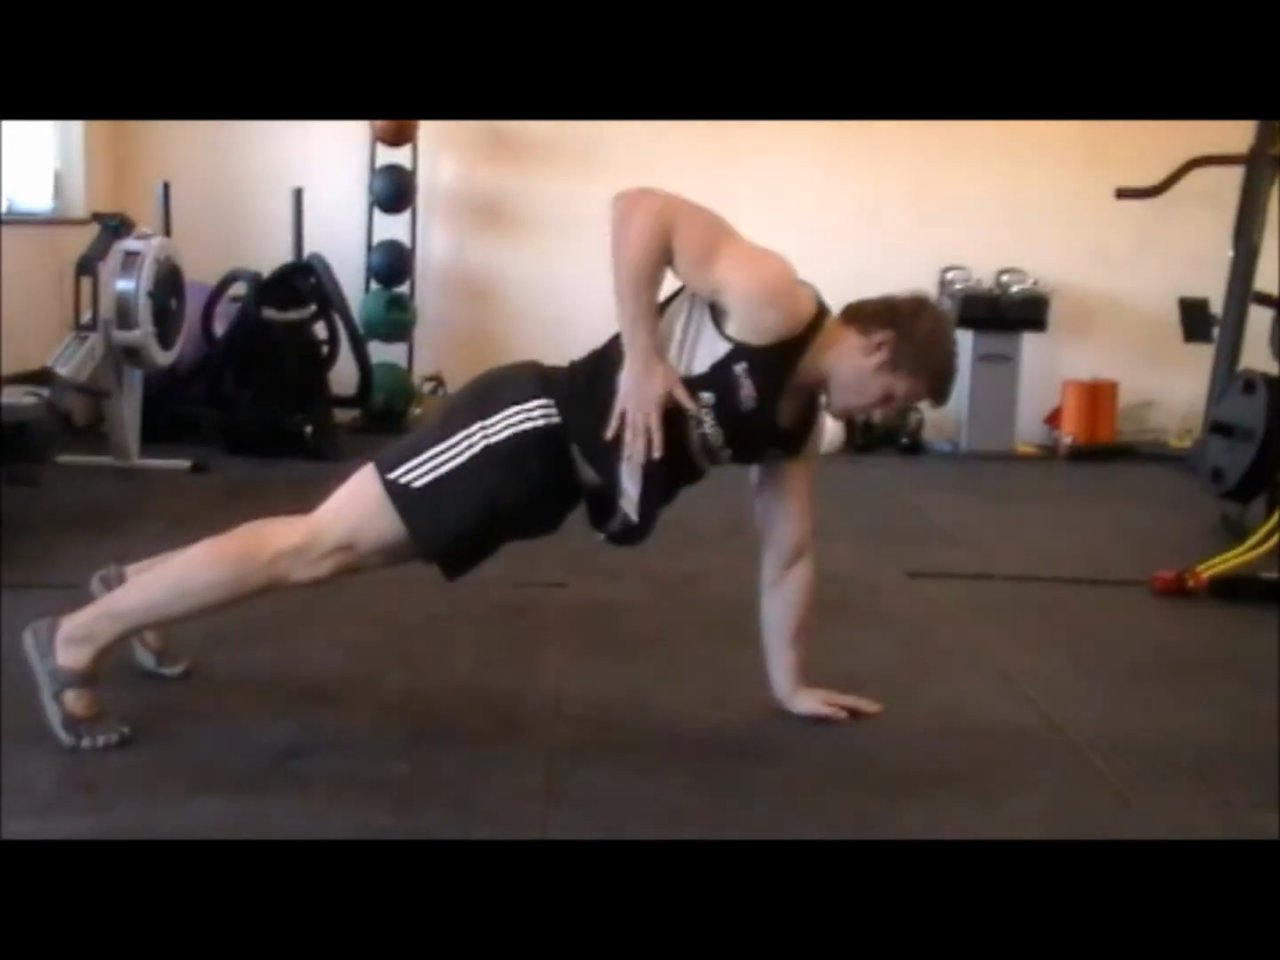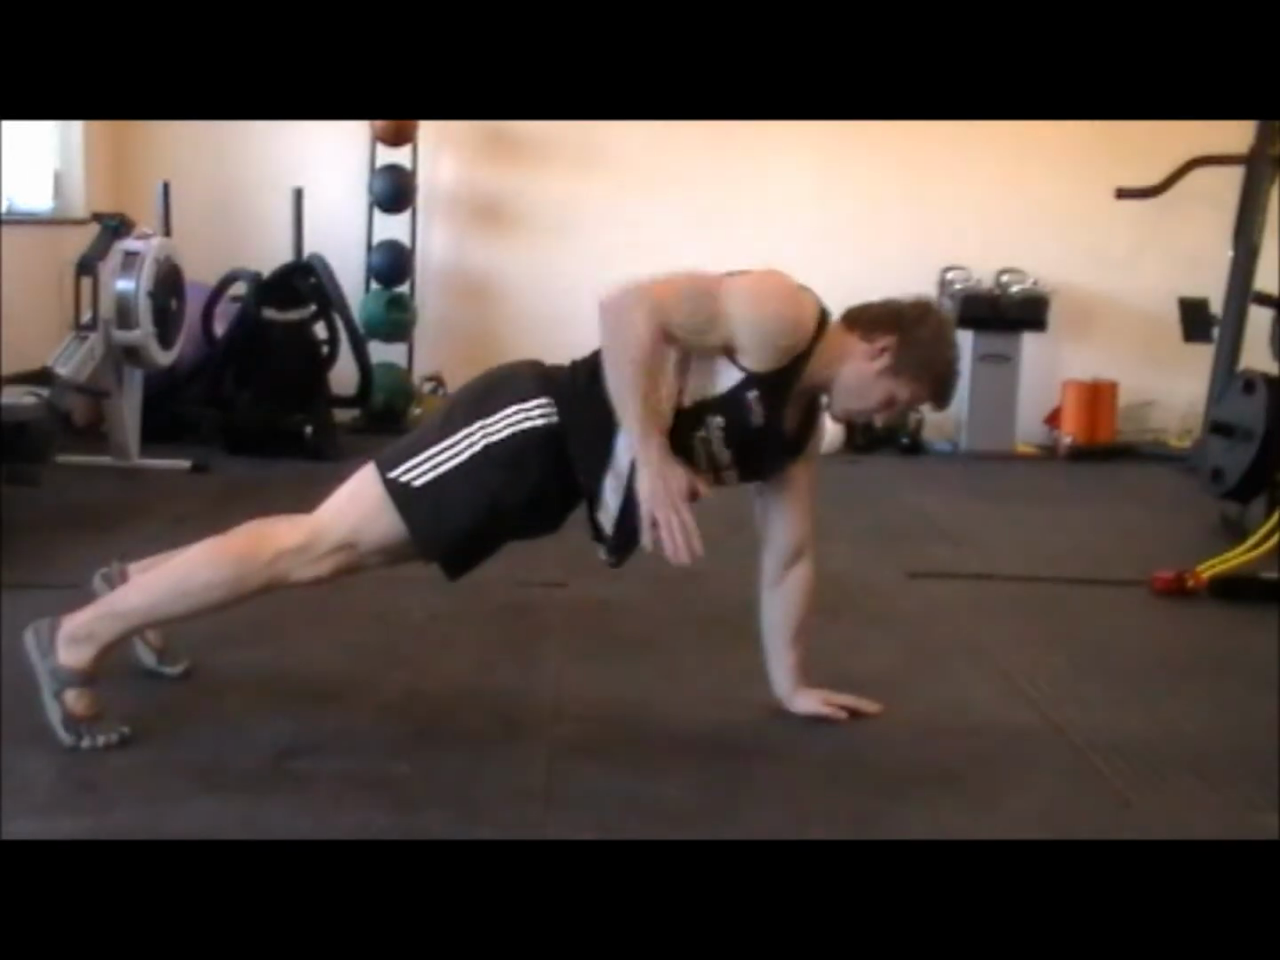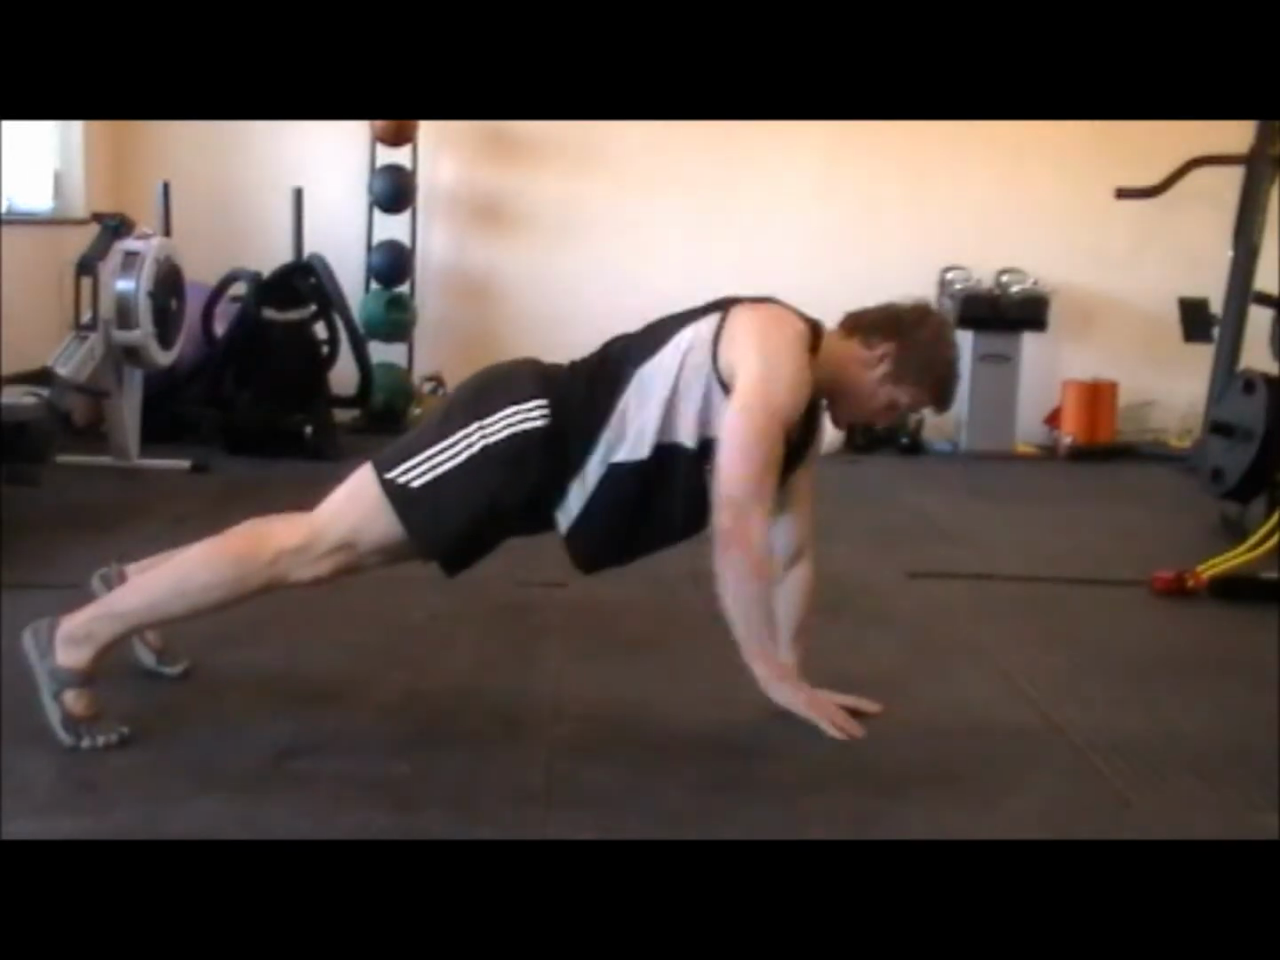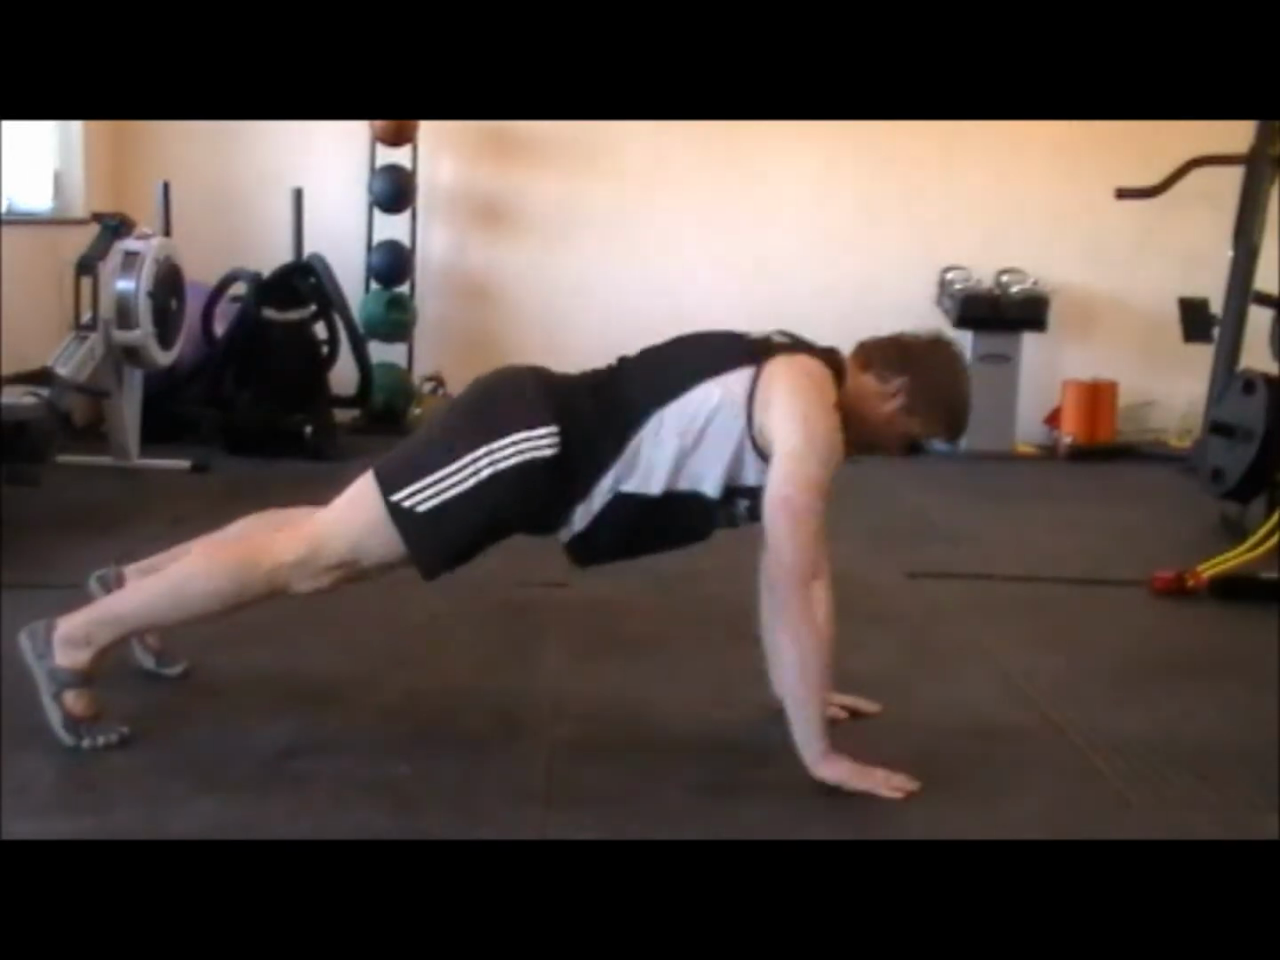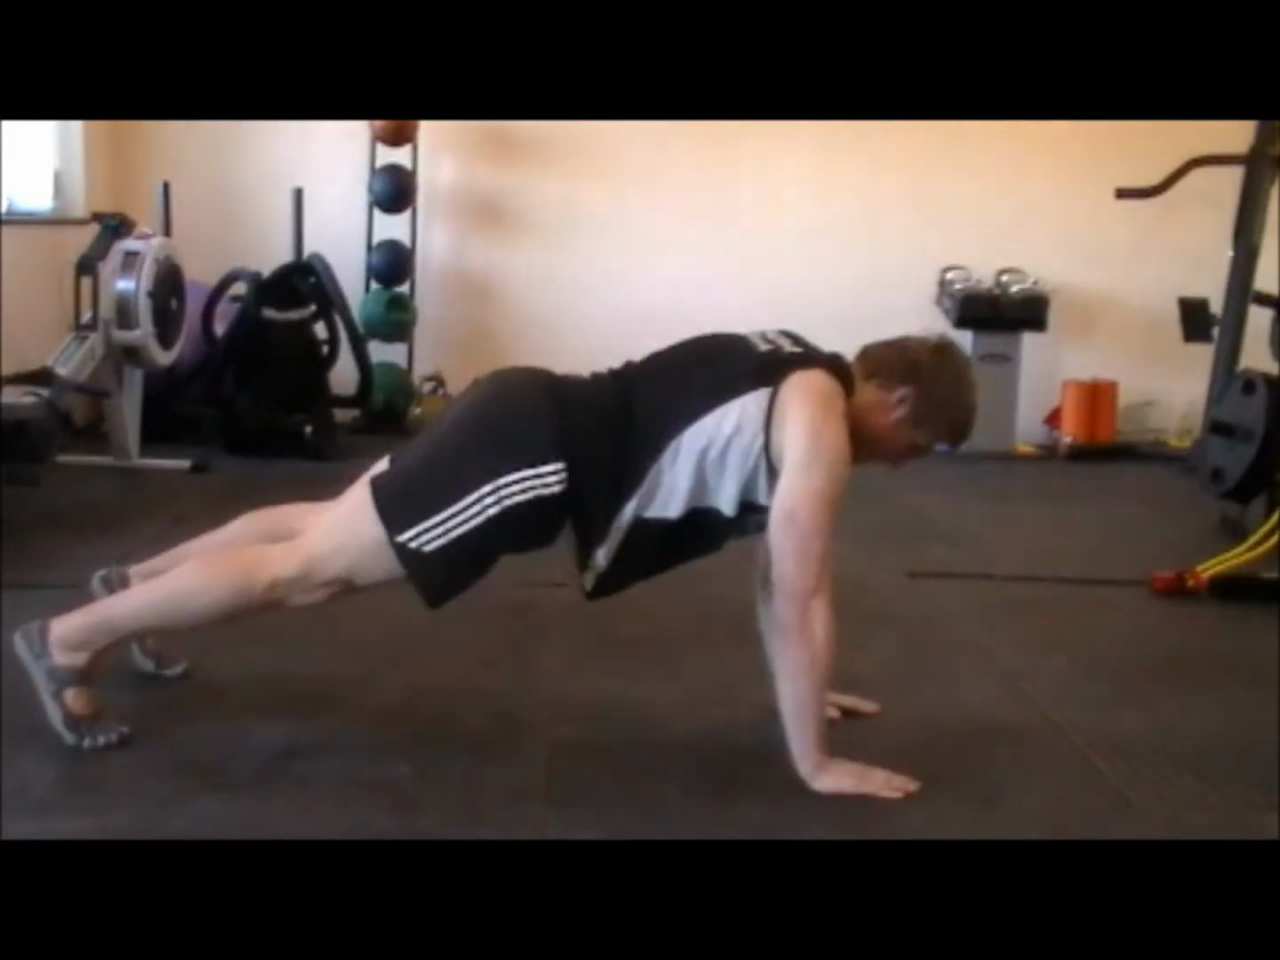
dt=0.2s
person 1, frame 1
left shoulder: (801, 415)
right shoulder: (772, 298)
left elbow: (787, 552)
right elbow: (636, 208)
left wrist: (789, 684)
right wrist: (642, 359)
left hip: (551, 480)
right hip: (524, 428)
left knee: (339, 554)
right knee: (312, 548)
left ankle: (135, 582)
right ankle: (72, 640)
person 1, frame 2
left shoulder: (803, 414)
right shoulder: (779, 314)
left elbow: (788, 552)
right elbow: (627, 308)
left wrist: (789, 683)
right wrist: (656, 458)
left hip: (549, 483)
right hip: (524, 428)
left knee: (343, 554)
right knee: (314, 546)
left ankle: (137, 580)
right ankle: (73, 639)
person 1, frame 3
left shoulder: (804, 406)
right shoulder: (778, 347)
left elbow: (785, 544)
right elbow: (734, 515)
left wrist: (789, 668)
right wrist: (774, 669)
left hip: (548, 472)
right hip: (519, 426)
left knee: (336, 548)
right knee: (311, 546)
left ankle: (135, 573)
right ankle: (71, 641)
person 1, frame 4
left shoulder: (803, 394)
right shoulder: (811, 403)
left elbow: (778, 561)
right elbow: (801, 582)
left wrist: (798, 689)
right wrist: (820, 753)
left hip: (542, 437)
right hip: (526, 436)
left knee: (327, 532)
right knee: (312, 555)
left ankle: (133, 580)
right ankle: (69, 640)
person 1, frame 5
left shoulder: (802, 387)
right shoulder: (821, 421)
left elbow: (775, 556)
right elbow: (802, 598)
left wrist: (799, 690)
right wrist: (816, 762)
left hip: (535, 423)
right hip: (533, 454)
left knee: (325, 527)
right knee: (306, 568)
left ankle: (133, 580)
right ankle: (65, 642)
